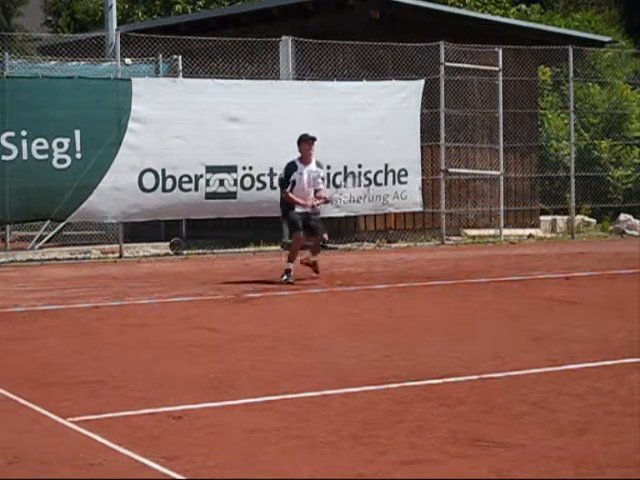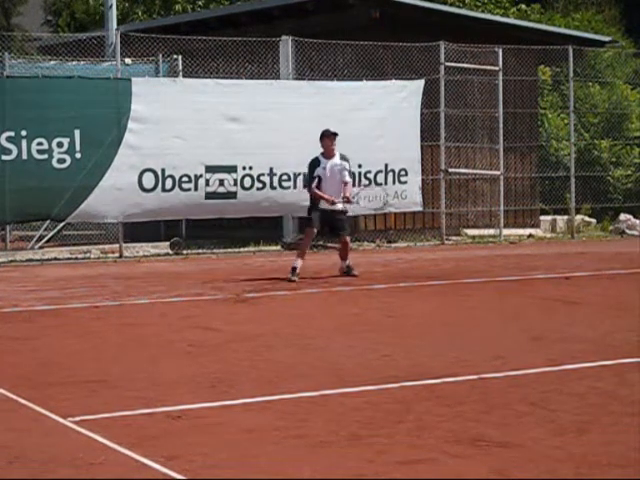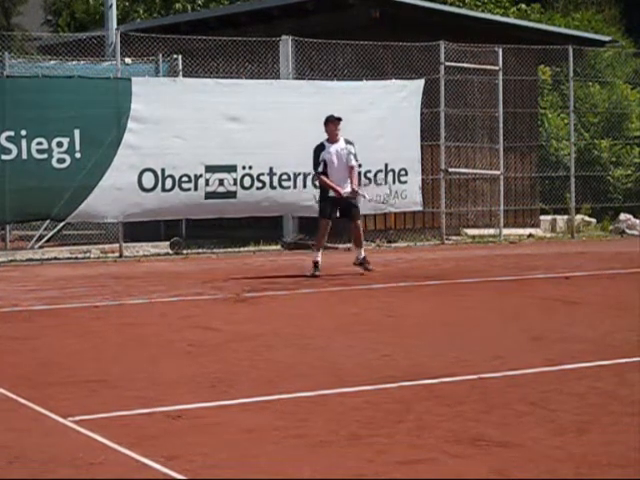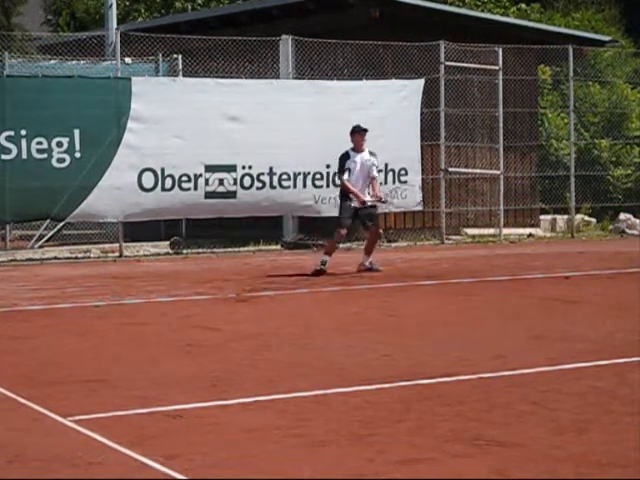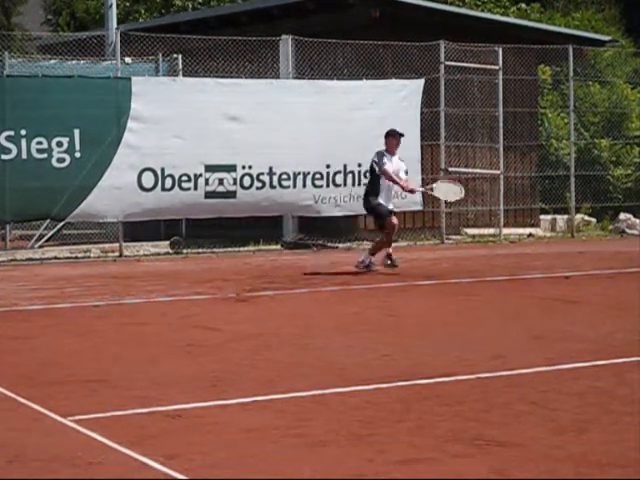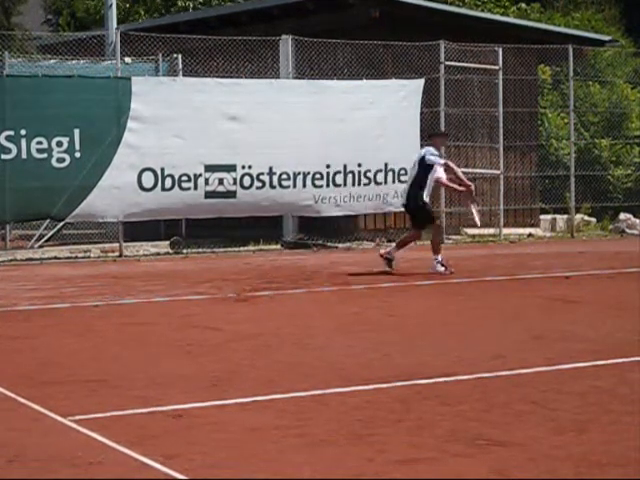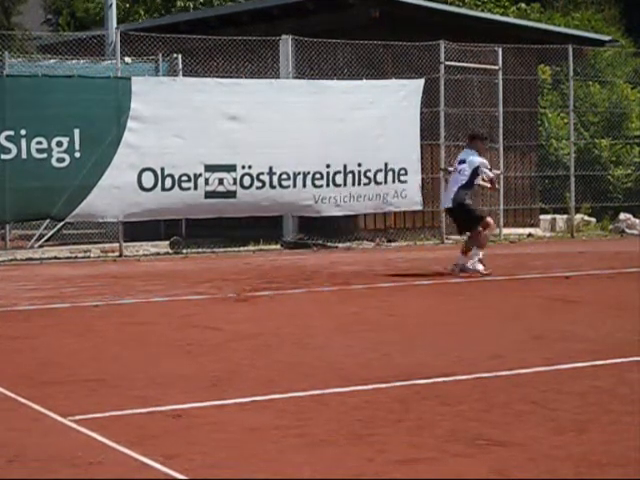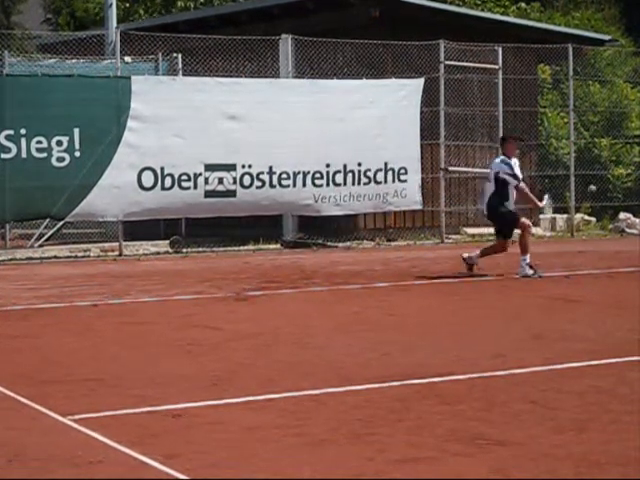
dt=0.3s
person 1, frame 1
left shoulder: (317, 167)
right shoulder: (291, 167)
left elbow: (318, 189)
right elbow: (285, 194)
left wrist: (322, 197)
right wrist: (304, 203)
left hip: (309, 208)
right hip: (290, 208)
left knee: (322, 238)
right knee: (299, 237)
left ankle: (311, 259)
right ankle: (288, 271)
person 1, frame 2
left shoulder: (343, 160)
right shoulder: (315, 163)
left elbow: (347, 182)
right elbow: (311, 189)
left wrist: (347, 195)
right wrist: (327, 198)
left hip: (338, 207)
right hip: (318, 206)
left knee: (345, 240)
right knee: (311, 232)
left ankle: (345, 266)
right ankle: (295, 269)
person 1, frame 3
left shoulder: (348, 145)
right shoulder: (320, 149)
left elbow: (353, 167)
right elbow: (319, 175)
left wrist: (354, 185)
right wrist: (335, 188)
left hip: (348, 192)
right hip: (329, 193)
left knee: (357, 223)
right knee: (325, 224)
left ankle: (360, 257)
right ankle: (317, 262)
person 1, frame 4
left shoulder: (372, 156)
right shoulder: (345, 157)
left elbow: (374, 178)
right elbow: (344, 181)
left wrist: (377, 192)
right wrist: (358, 195)
left hip: (367, 202)
right hip: (349, 202)
left knee: (376, 232)
right knee: (341, 232)
left ankle: (366, 262)
right ankle: (323, 262)
person 1, frame 5
left shoulder: (400, 162)
right shoulder: (379, 156)
left elbow: (402, 180)
right elbow: (386, 173)
left wrist: (409, 188)
right wrist: (400, 184)
left hip: (386, 203)
right hip: (373, 200)
left knee: (388, 237)
right knee: (392, 222)
left ankle: (365, 261)
right ankle: (388, 255)
person 1, frame 6
left shoulder: (437, 162)
right shoulder: (429, 152)
left elbow: (441, 180)
right elbow: (450, 167)
left wrist: (461, 189)
right wrist: (467, 183)
left hip: (414, 199)
right hip: (415, 198)
left knee: (416, 233)
right knee: (437, 227)
left ankle: (389, 253)
right ankle: (437, 263)
person 1, frame 7
left shoulder: (463, 156)
right shoulder: (480, 162)
right elbow: (492, 179)
left wrist: (482, 178)
right wrist: (493, 185)
left hip: (449, 203)
right hip: (458, 202)
left knee: (475, 232)
right knee: (489, 224)
left ankle: (461, 263)
right ankle: (474, 259)
person 1, frame 8
left shoulder: (513, 162)
right shoulder: (504, 165)
right elbow: (521, 188)
right wrist: (537, 204)
left hip: (500, 207)
right hip: (498, 208)
left knee: (503, 245)
right knee: (526, 225)
left ankle: (471, 258)
right ankle: (525, 266)
